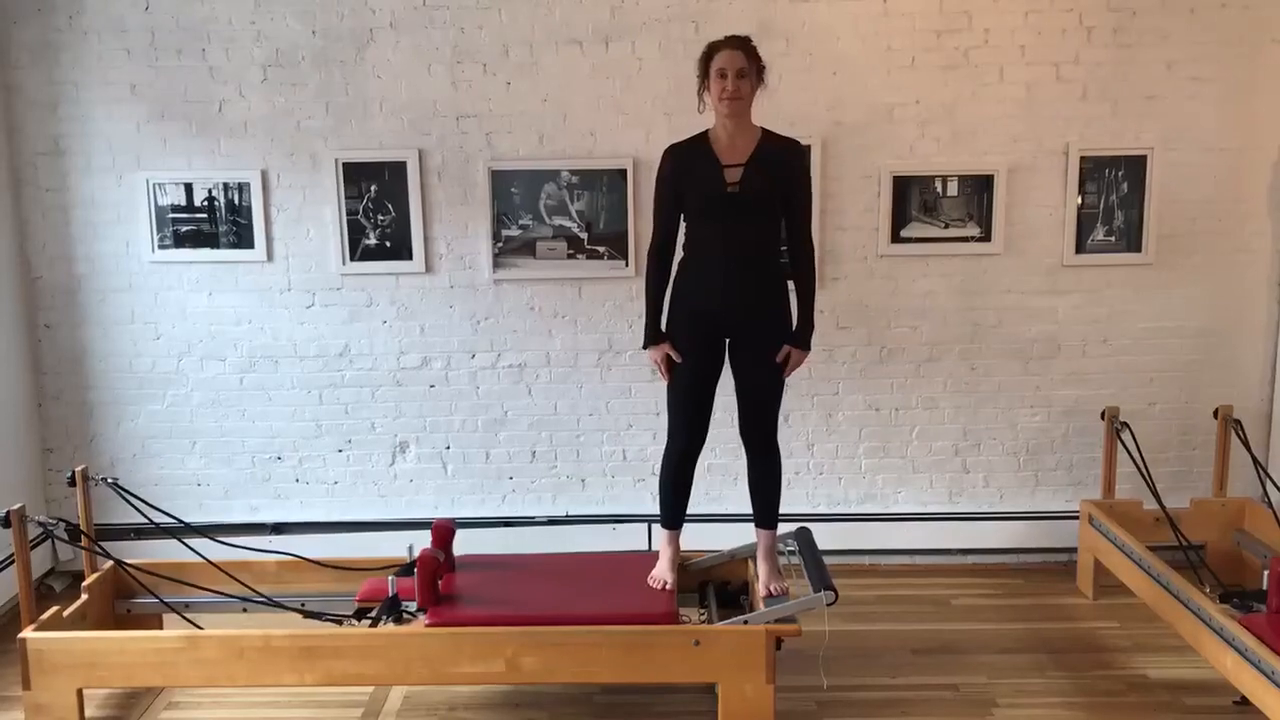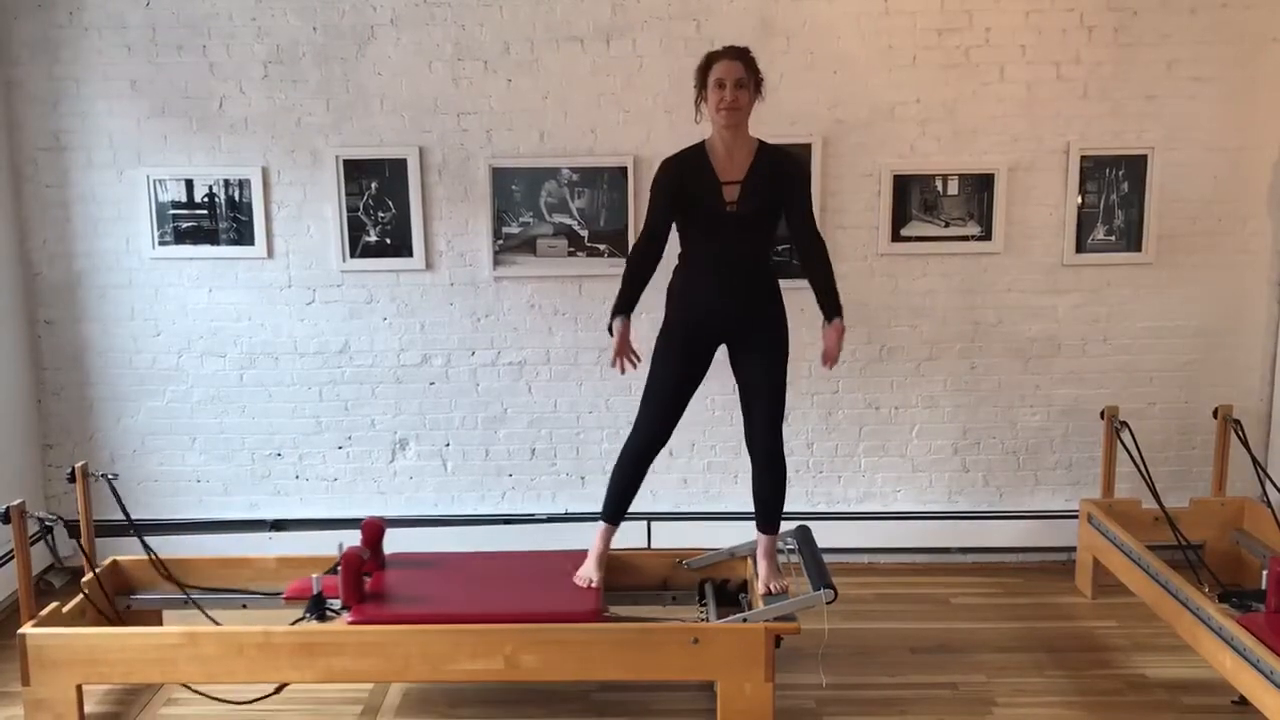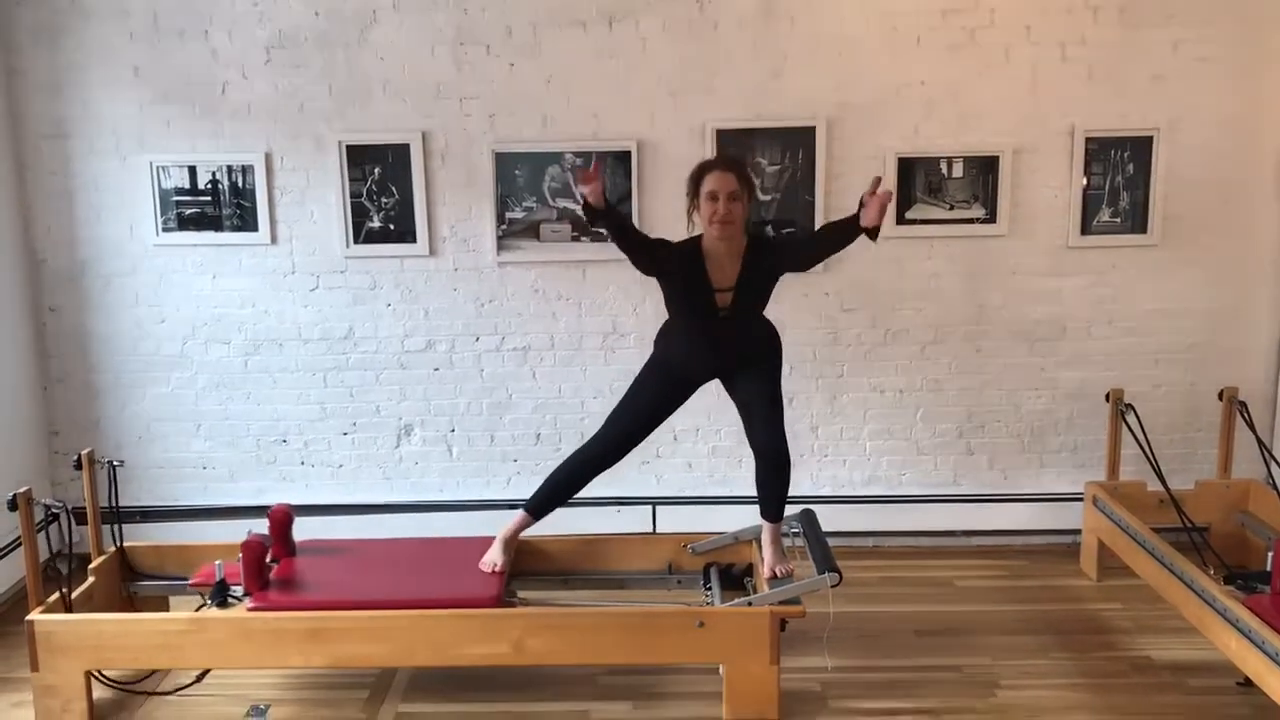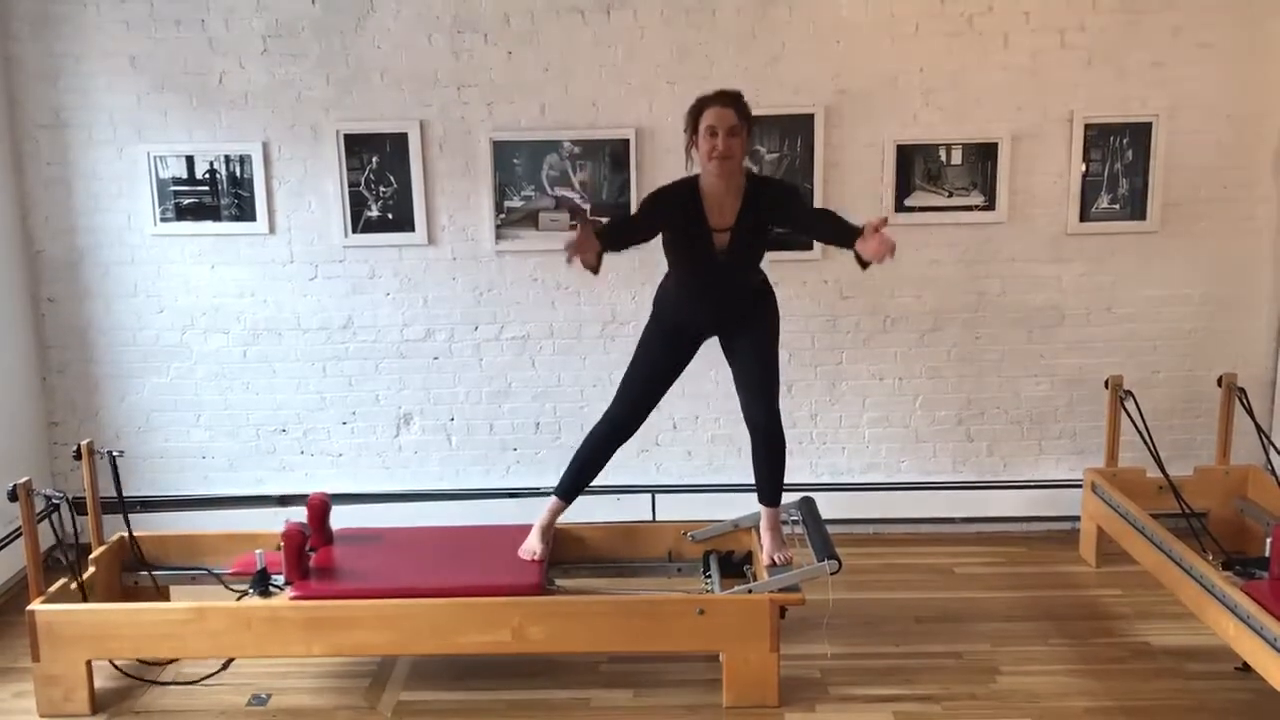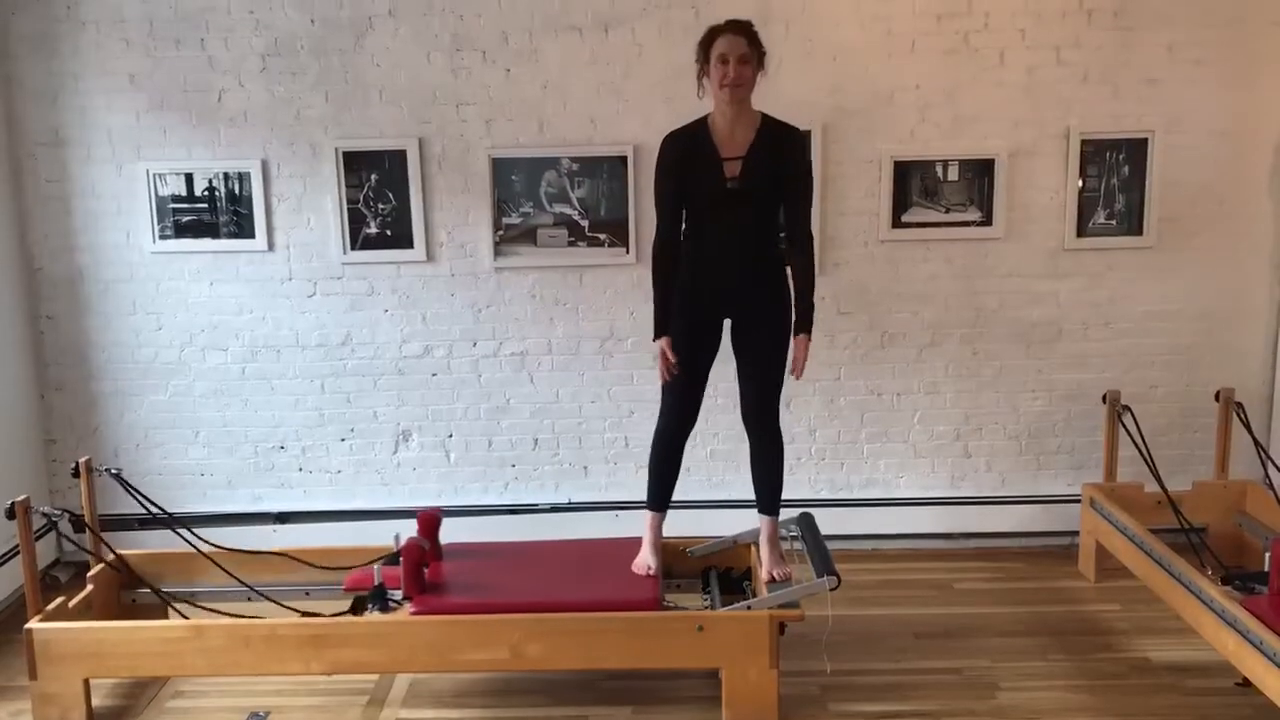
dt=1s
person 1, frame 1
left shoulder: (787, 156)
right shoulder: (680, 158)
left elbow: (801, 246)
right elbow: (661, 246)
left wrist: (804, 329)
right wrist: (653, 330)
left hip: (763, 310)
right hip: (695, 308)
left knee: (760, 435)
right knee: (685, 435)
left ankle: (766, 555)
right ankle: (669, 550)
person 1, frame 2
left shoulder: (784, 167)
right shoulder: (678, 169)
left elbow: (808, 240)
right elbow: (650, 242)
left wrist: (832, 315)
right wrist: (622, 315)
left hip: (759, 319)
right hip: (691, 315)
left knee: (766, 440)
right knee: (649, 433)
left ankle: (766, 556)
right ankle: (601, 545)
person 1, frame 3
left shoulder: (768, 255)
right shoulder: (674, 260)
left elbow: (818, 244)
right elbow: (631, 242)
left wrist: (863, 221)
right wrist: (599, 205)
left hip: (751, 358)
right hip: (680, 360)
left knee: (770, 446)
right knee: (605, 447)
left ankle: (770, 541)
right ankle: (511, 533)
person 1, frame 4
left shoulder: (771, 196)
right shoulder: (671, 200)
left elbow: (816, 222)
right elbow: (633, 229)
left wrist: (859, 241)
right wrist: (596, 244)
left hip: (749, 315)
right hip: (678, 316)
left knee: (764, 418)
right knee: (623, 415)
left ankle: (770, 525)
right ankle: (548, 518)
person 1, frame 5
left shoulder: (786, 143)
right shoulder: (679, 146)
left elbow: (799, 236)
right elbow: (666, 240)
left wrist: (803, 323)
right wrist: (662, 327)
left hip: (763, 296)
right hip: (696, 296)
left knee: (762, 418)
right knee: (676, 417)
left ankle: (769, 539)
right ankle: (652, 534)
